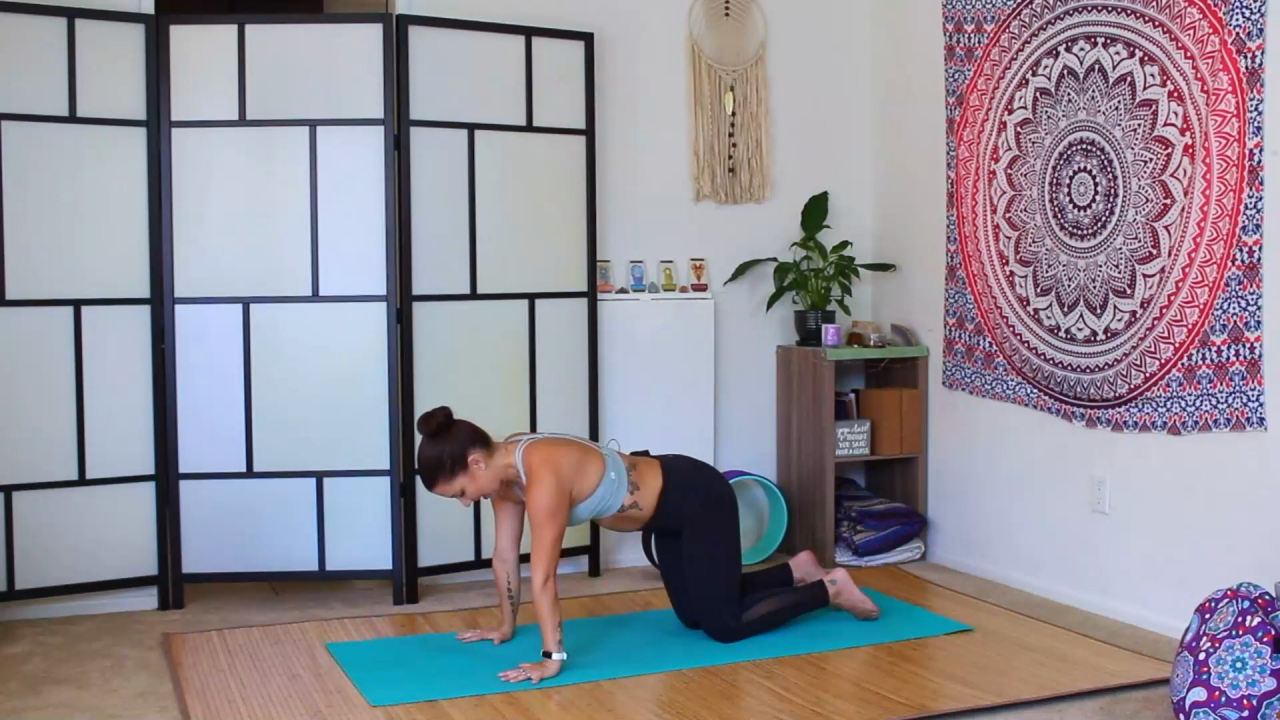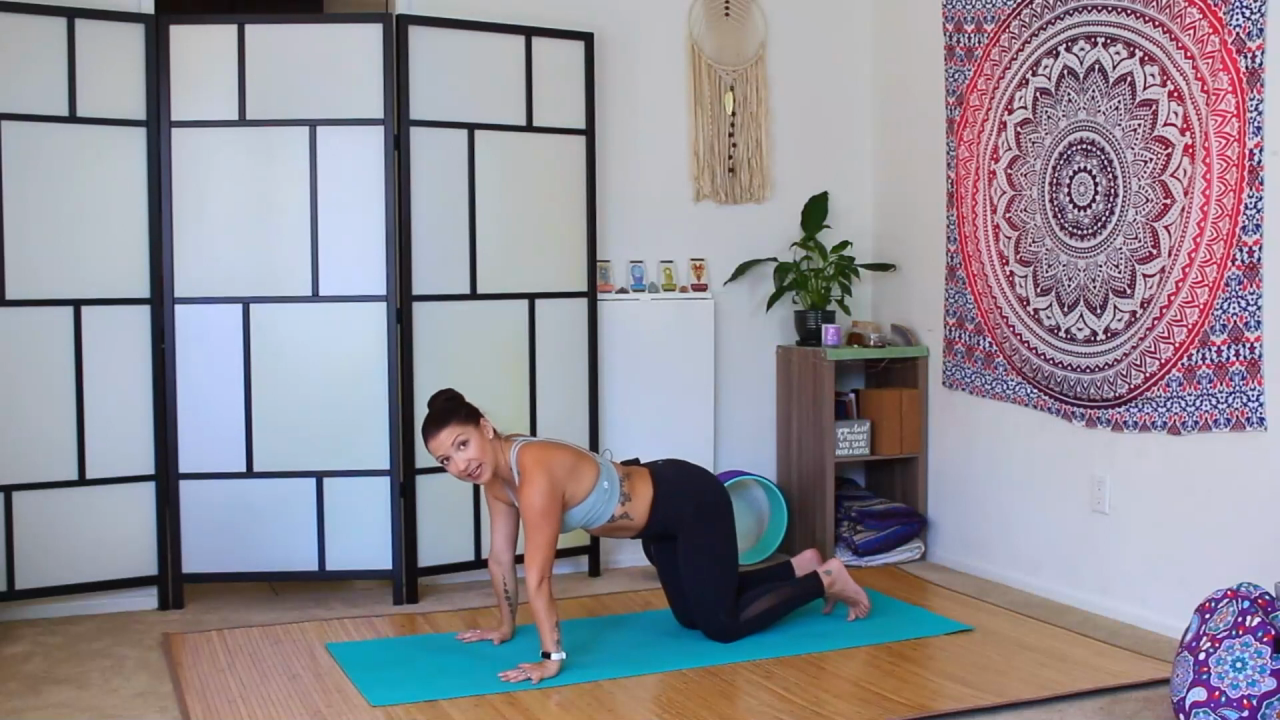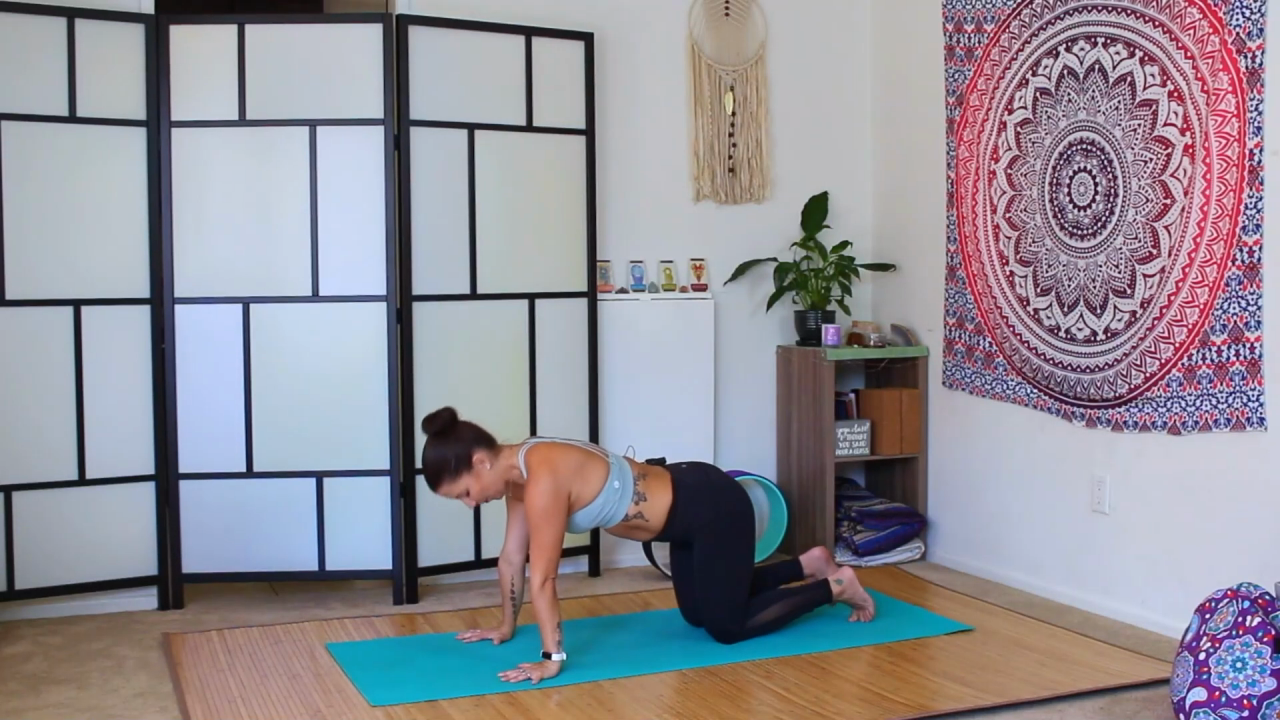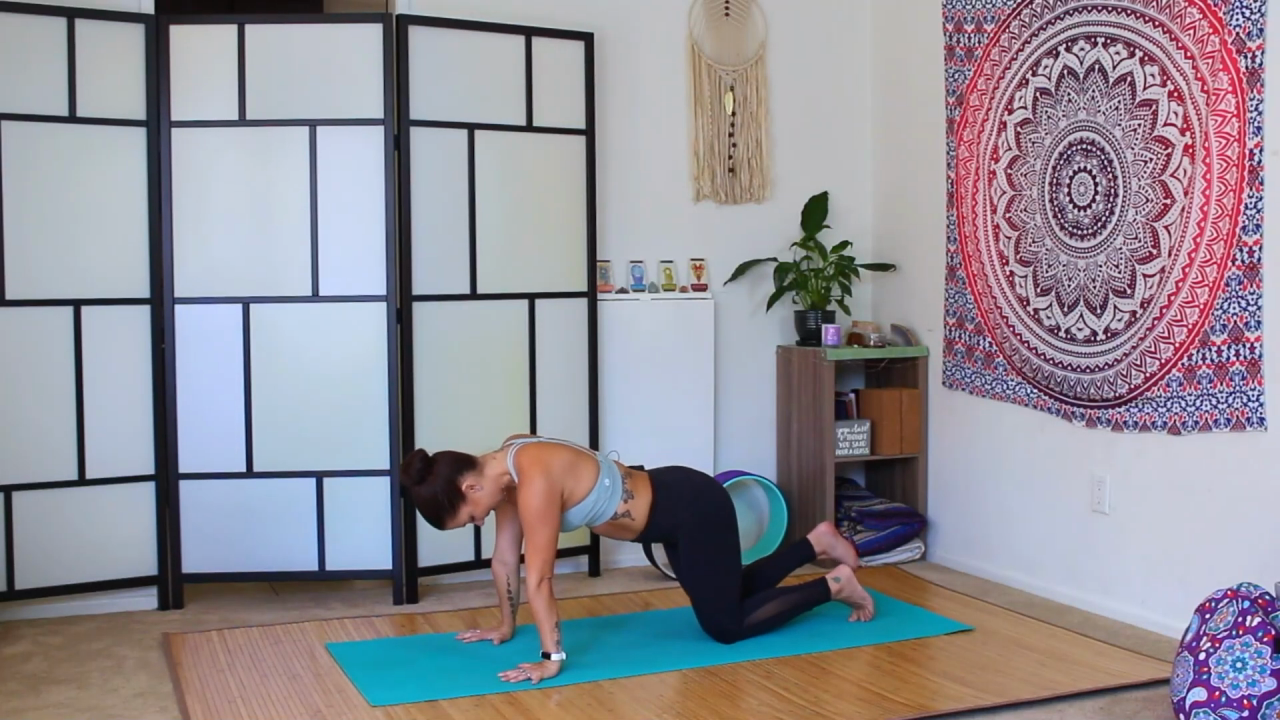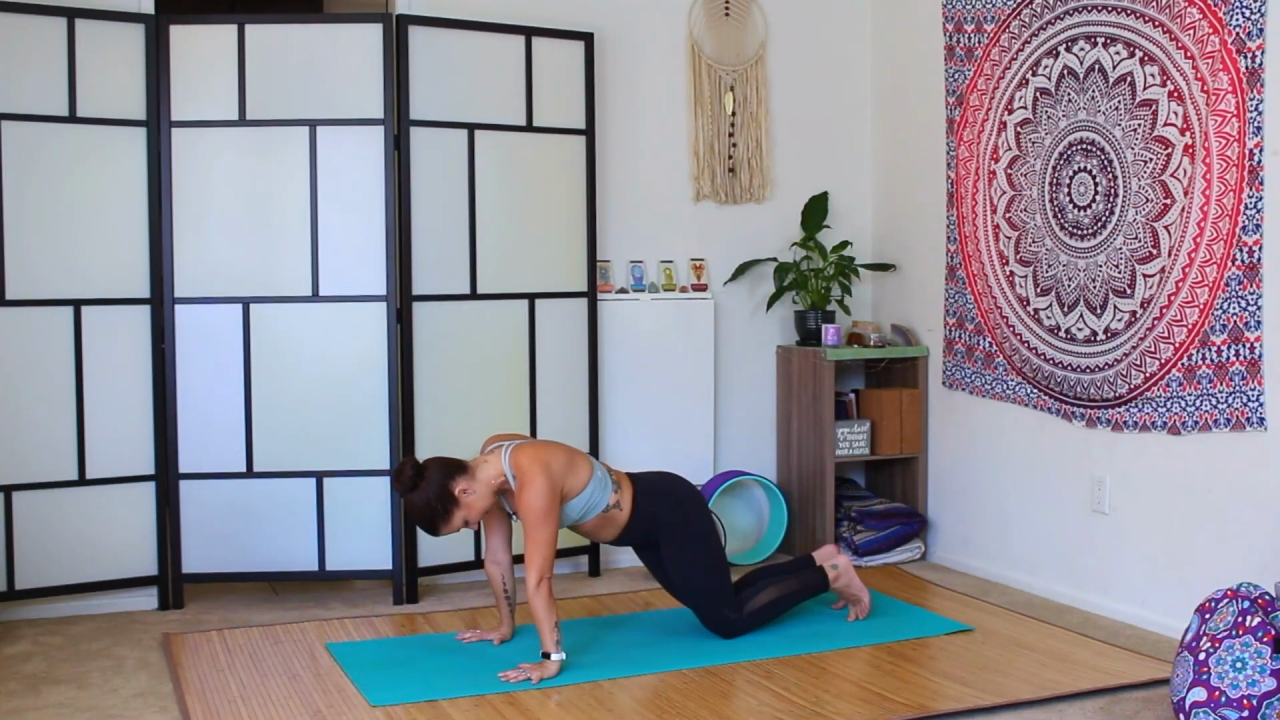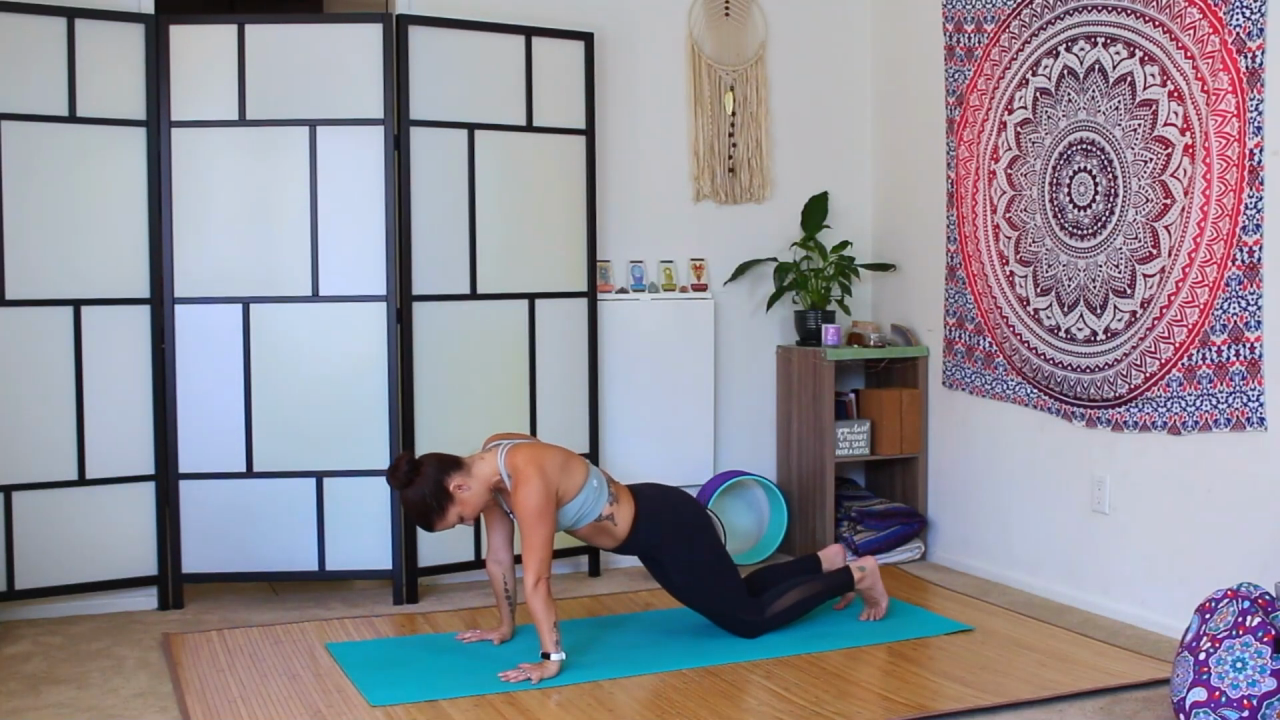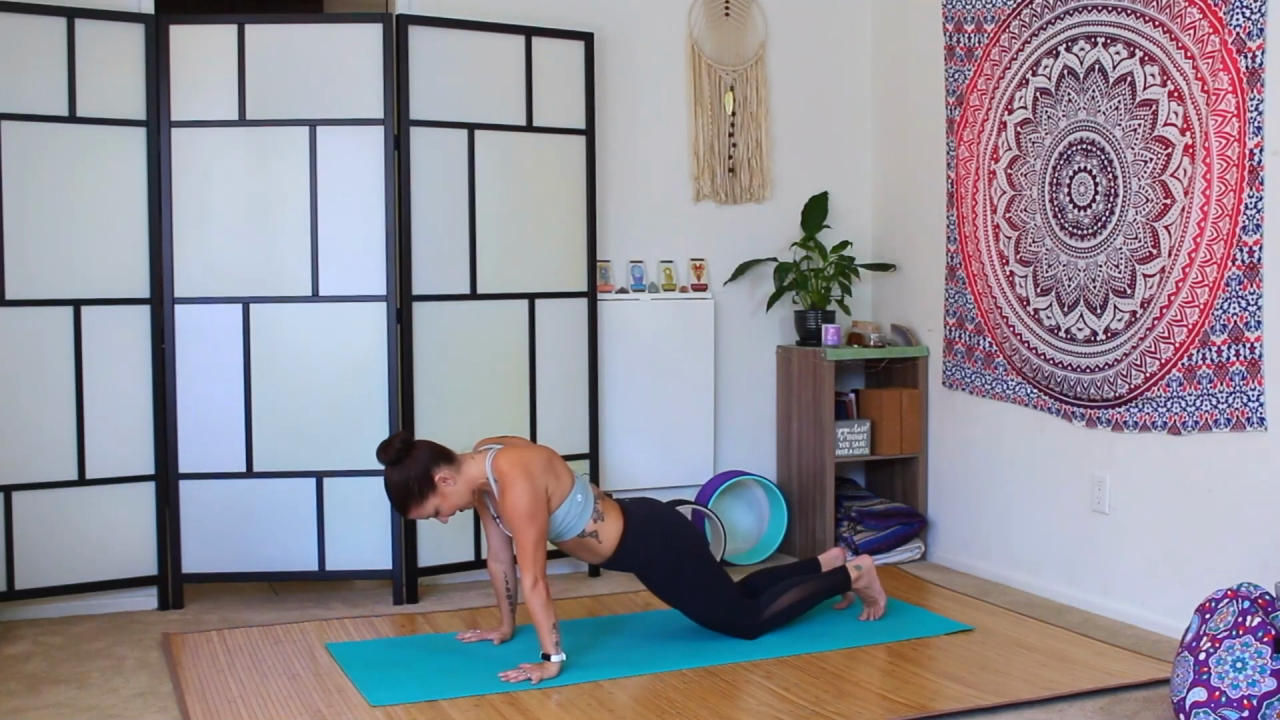
dt=0.7s
person 1, frame 1
left shoulder: (542, 473)
right shoulder: (503, 465)
left elbow: (543, 575)
right elbow: (505, 556)
left wrist: (552, 657)
right wrist: (506, 625)
left hip: (699, 497)
right hip: (669, 507)
left knee: (724, 625)
right knee: (693, 614)
left ankle: (831, 588)
right ankle: (797, 569)
person 1, frame 2
left shoulder: (535, 472)
right shoulder: (496, 471)
left elbow: (538, 576)
right elbow: (500, 557)
left wrist: (551, 658)
right wrist: (505, 625)
left hip: (692, 502)
right hip: (665, 509)
left knee: (721, 625)
right knee: (692, 615)
left ankle: (825, 580)
right ankle: (801, 566)
person 1, frame 3
left shoulder: (542, 478)
right shoulder: (518, 470)
left elbow: (541, 577)
right elbow: (512, 558)
left wrist: (552, 658)
right wrist: (506, 626)
left hip: (713, 507)
right hip: (689, 502)
left knee: (727, 626)
right knee: (696, 614)
left ankle: (835, 585)
right ankle: (808, 566)
person 1, frame 4
left shoulder: (533, 479)
right shoulder: (504, 468)
left elbow: (538, 577)
right elbow: (505, 558)
left wrist: (552, 659)
right wrist: (505, 626)
left hip: (694, 508)
right hip: (671, 502)
left knee: (725, 626)
right knee: (725, 596)
left ankle: (834, 583)
right ankle: (816, 542)
person 1, frame 5
left shoulder: (531, 477)
right shoulder: (487, 467)
left elbow: (538, 577)
right elbow: (497, 558)
left wrist: (552, 658)
right wrist: (505, 625)
left hip: (669, 509)
right hip: (641, 522)
left knee: (729, 620)
right knee: (716, 602)
left ankle: (832, 572)
right ankle: (816, 558)
person 1, frame 6
left shoulder: (527, 478)
right shoulder: (488, 466)
left elbow: (535, 577)
right elbow: (498, 558)
left wrist: (552, 658)
right wrist: (505, 625)
left hip: (668, 525)
right hip: (646, 526)
left knee: (749, 619)
right knee: (727, 600)
left ankle: (856, 575)
right ankle: (826, 561)
person 1, frame 7
left shoulder: (513, 480)
right shoulder: (481, 466)
left elbow: (533, 579)
right elbow: (499, 557)
left wrist: (552, 659)
right wrist: (505, 626)
left hip: (653, 542)
right hip: (635, 530)
left knee: (747, 620)
right knee: (728, 598)
left ankle: (852, 574)
right ankle: (825, 562)
